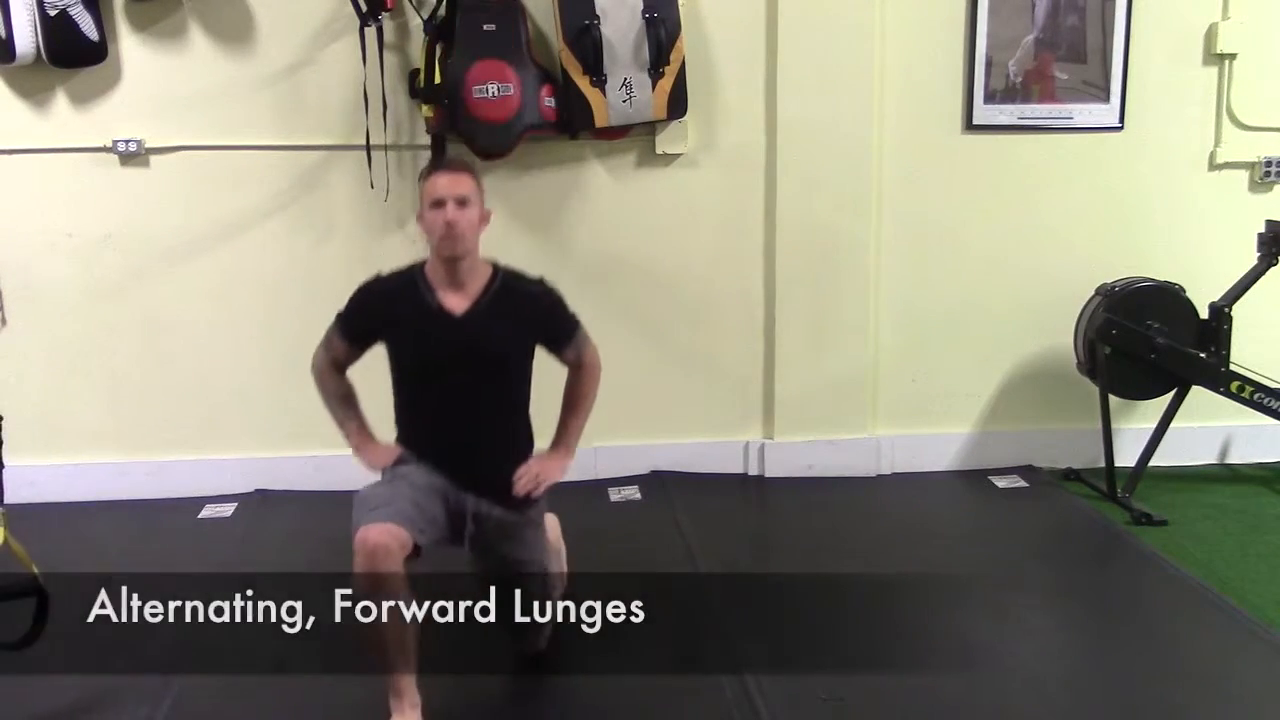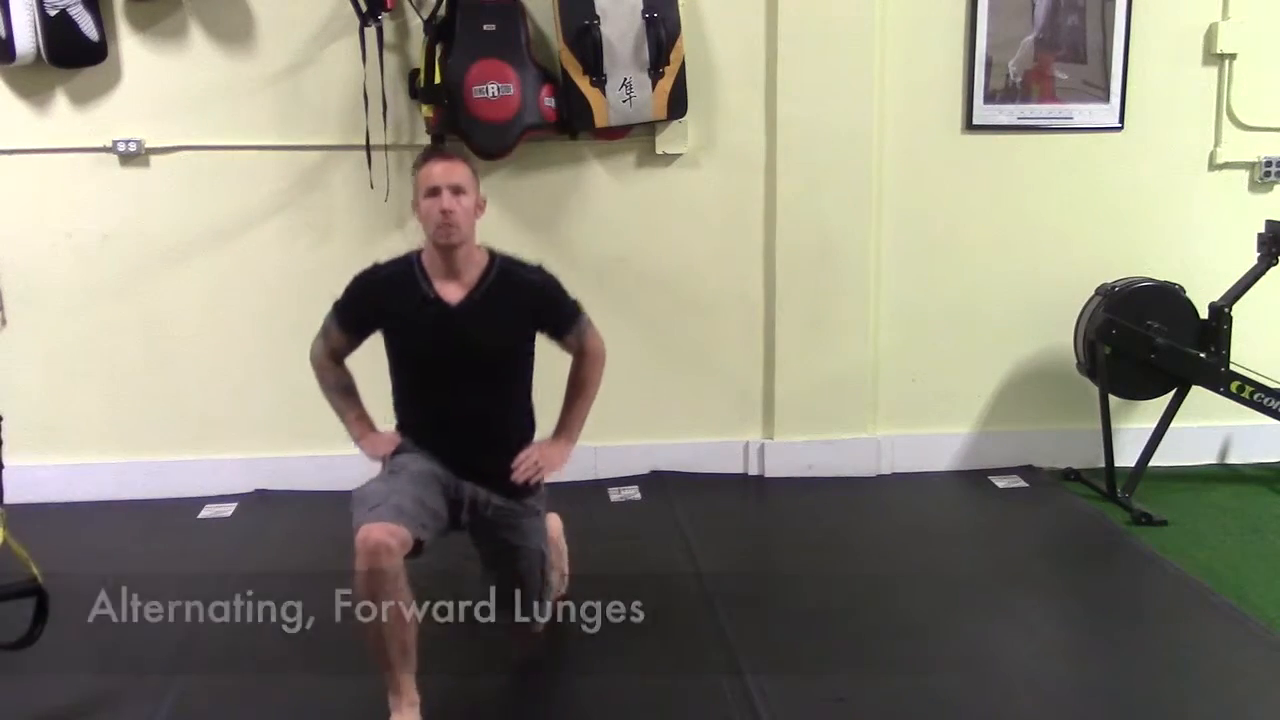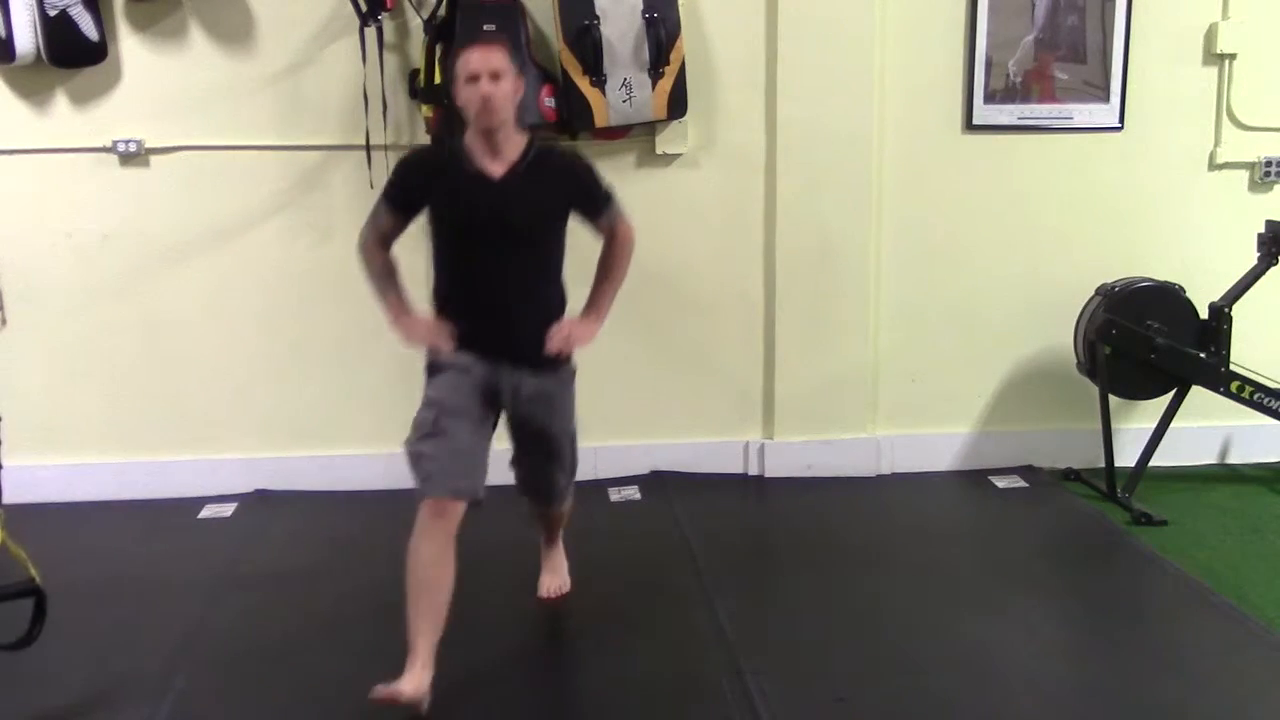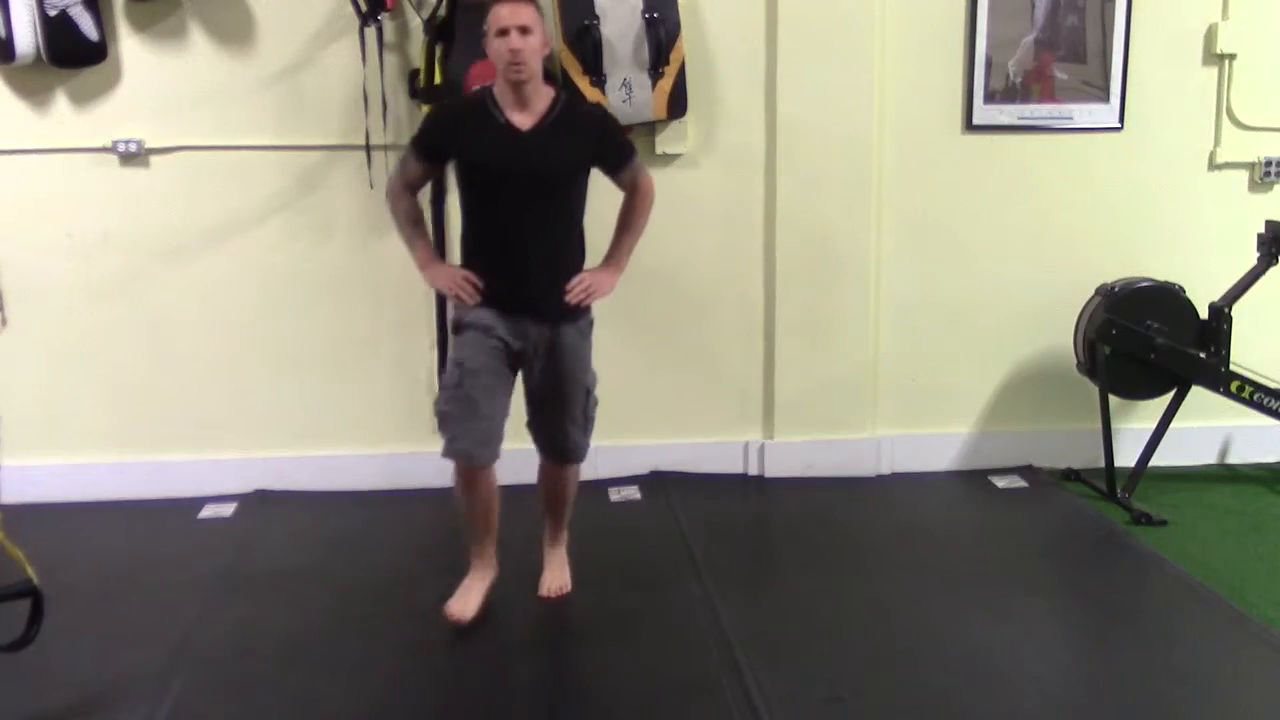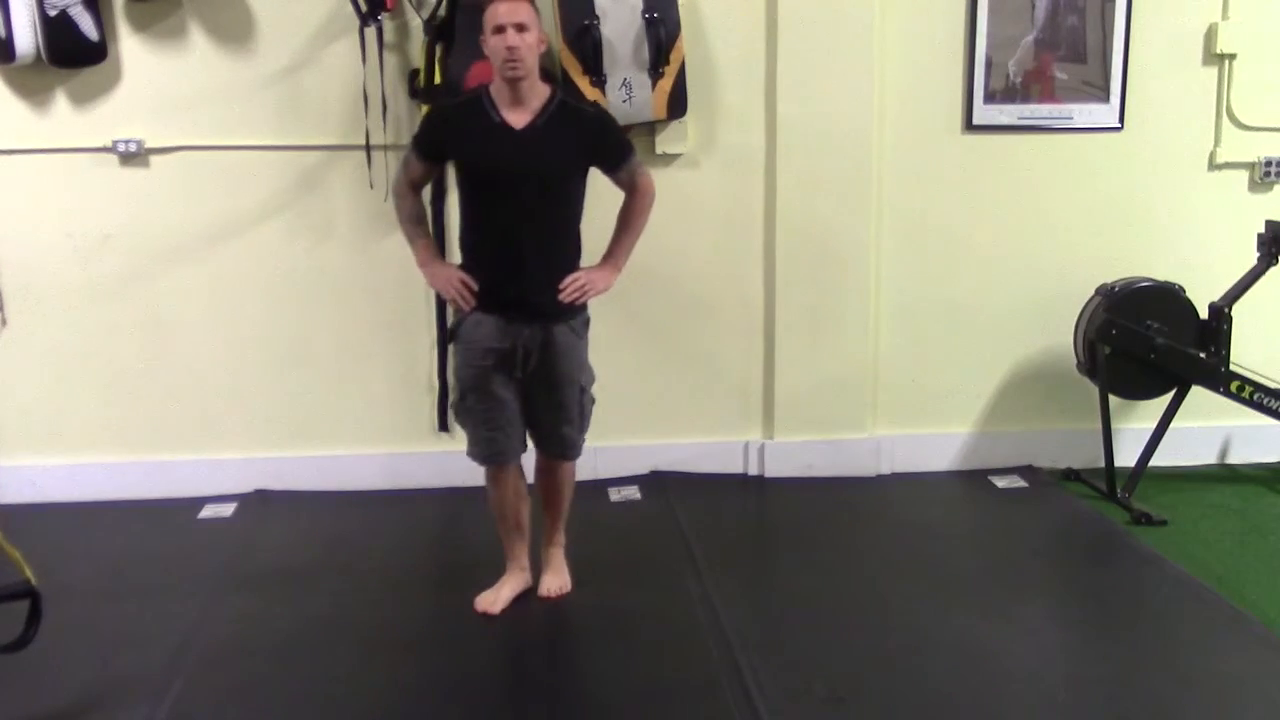
dt=0.3s
person 1, frame 1
left shoulder: (529, 300)
right shoulder: (385, 298)
left elbow: (586, 363)
right elbow: (326, 364)
left wrist: (560, 453)
right wrist: (365, 442)
left hip: (506, 487)
right hip: (423, 471)
left knee: (534, 632)
right knee: (375, 544)
left ankle: (546, 538)
person 1, frame 2
left shoulder: (527, 287)
right shoulder: (382, 288)
left elbow: (590, 351)
right elbow: (325, 354)
left wrist: (562, 441)
right wrist: (365, 432)
left hip: (507, 474)
right hip: (423, 460)
left knee: (534, 621)
right knee: (374, 543)
left ankle: (548, 534)
person 1, frame 3
left shoulder: (562, 169)
right shoulder: (427, 167)
left elbow: (620, 236)
right elbow: (373, 241)
left wrist: (593, 317)
right wrist: (404, 317)
left hip: (541, 361)
right hip: (462, 357)
left knee: (550, 492)
right knee: (440, 503)
left ankle: (554, 548)
right ankle: (418, 669)
person 1, frame 4
left shoulder: (587, 122)
right shoulder: (456, 119)
left elbow: (640, 189)
right elbow: (402, 187)
left wrist: (611, 269)
right wrist: (429, 264)
left hip: (562, 315)
right hip: (485, 312)
left knee: (563, 451)
right knee: (470, 458)
left ankle: (555, 547)
right ankle: (482, 564)
person 1, frame 5
left shoulder: (583, 121)
right shoulder: (453, 118)
left elbow: (641, 188)
right elbow: (407, 186)
left wrist: (610, 267)
right wrist: (430, 263)
left hip: (558, 314)
right hip: (482, 316)
left knee: (559, 448)
right knee: (497, 455)
left ankle: (555, 552)
right ankle: (516, 565)
